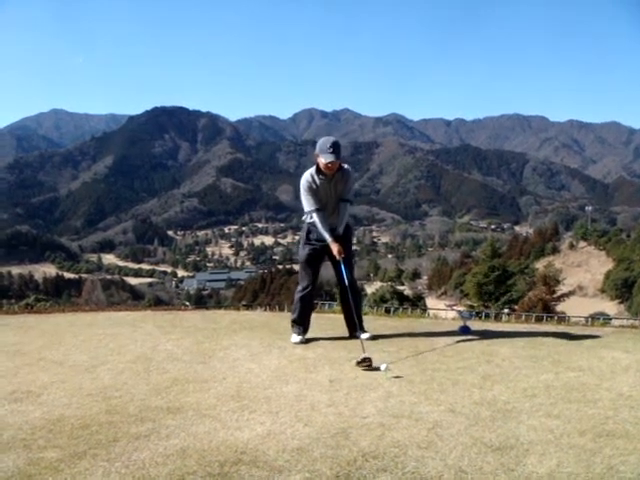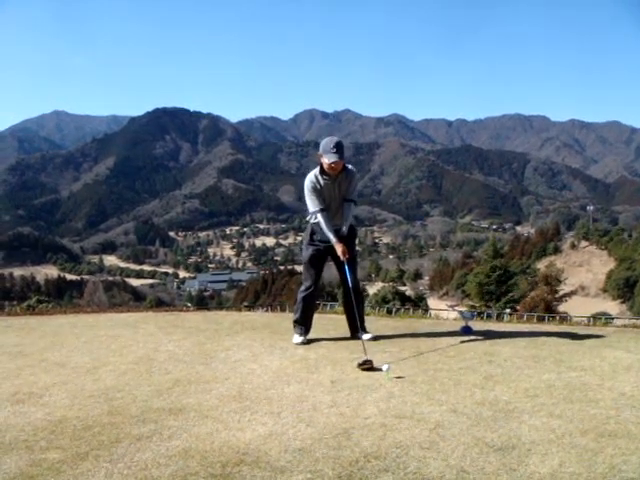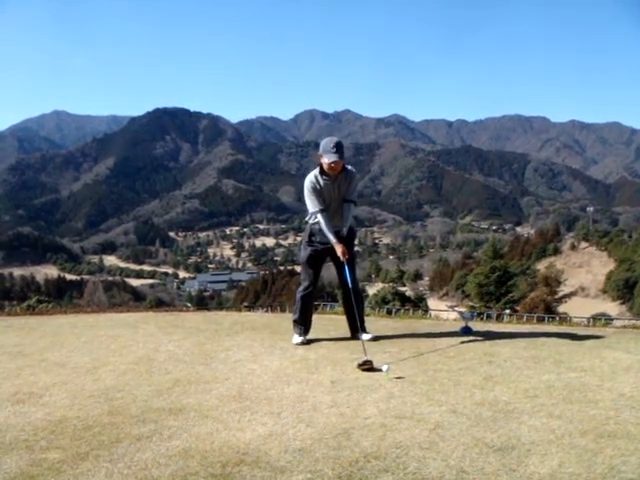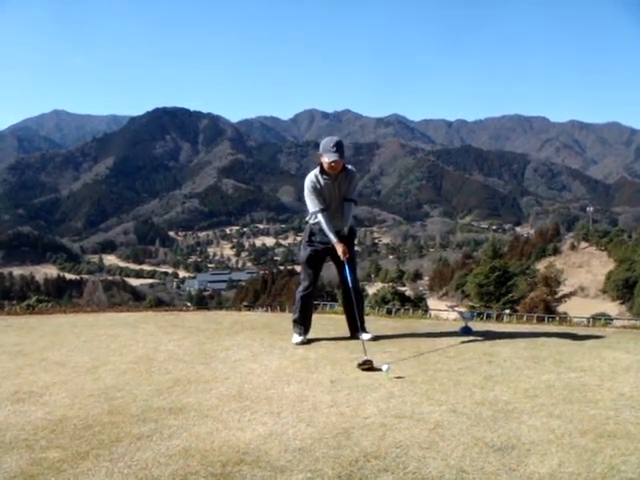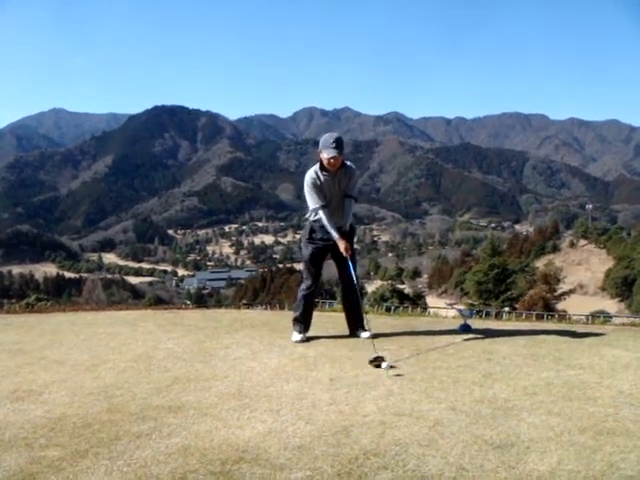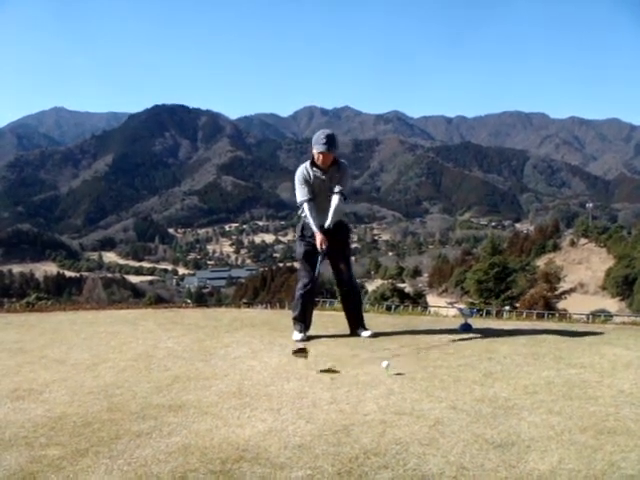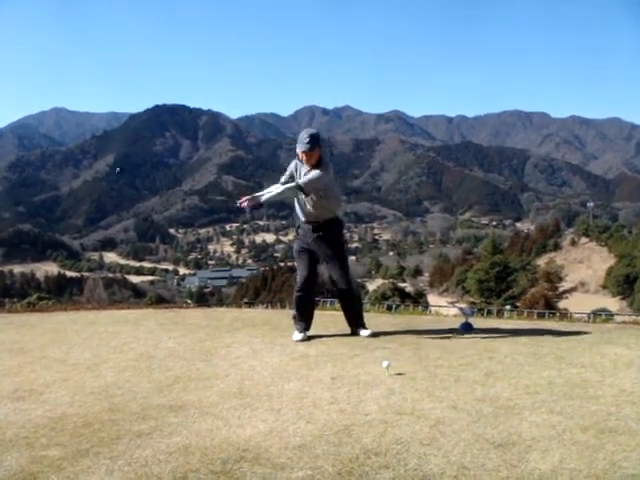
dt=0.3s
person 1, frame 1
left shoulder: (347, 174)
right shoulder: (308, 179)
left elbow: (344, 204)
right elbow: (315, 214)
left wrist: (338, 234)
right wrist: (330, 242)
left hip: (340, 231)
right hip: (314, 233)
left knee: (348, 281)
right knee: (306, 282)
left ankle: (356, 328)
right ankle: (299, 329)
person 1, frame 2
left shoulder: (351, 174)
right shoulder: (312, 180)
left elbow: (348, 204)
right elbow: (320, 214)
left wrist: (342, 235)
right wrist: (335, 242)
left hip: (344, 232)
right hip: (318, 234)
left knee: (351, 282)
right knee: (310, 283)
left ankle: (358, 328)
right ankle: (300, 329)
person 1, frame 3
left shoulder: (350, 175)
right shoulder: (311, 180)
left elbow: (348, 206)
right elbow: (320, 214)
left wrist: (342, 235)
right wrist: (335, 243)
left hip: (343, 233)
right hip: (317, 234)
left knee: (350, 282)
right knee: (308, 283)
left ankle: (358, 328)
right ankle: (300, 330)
person 1, frame 4
left shoulder: (351, 174)
right shoulder: (312, 180)
left elbow: (348, 205)
right elbow: (320, 214)
left wrist: (343, 235)
right wrist: (335, 242)
left hip: (343, 233)
right hip: (317, 234)
left knee: (351, 282)
right knee: (308, 283)
left ankle: (357, 328)
right ankle: (300, 329)
person 1, frame 5
left shoulder: (350, 171)
right shoulder: (312, 176)
left elbow: (349, 201)
right elbow: (321, 210)
left wrist: (345, 231)
right wrist: (337, 238)
left hip: (343, 230)
right hip: (317, 231)
left knee: (350, 280)
right knee: (310, 281)
left ankle: (357, 326)
right ankle: (300, 327)
person 1, frame 6
left shoulder: (342, 168)
right shoulder: (303, 172)
left elbow: (337, 198)
right elbow: (307, 205)
left wrist: (329, 227)
right wrist: (317, 232)
left hip: (335, 228)
right hip: (310, 230)
left knee: (347, 280)
right knee: (306, 281)
left ankle: (357, 325)
right ankle: (300, 327)
person 1, frame 7
left shoulder: (322, 172)
right shoulder: (297, 165)
left elbow: (292, 189)
right elbow: (281, 185)
left wrist: (260, 200)
right wrist: (256, 196)
left hip: (328, 230)
right hip: (306, 229)
left knee: (342, 280)
right knee: (304, 281)
left ankle: (358, 325)
right ankle: (301, 327)
